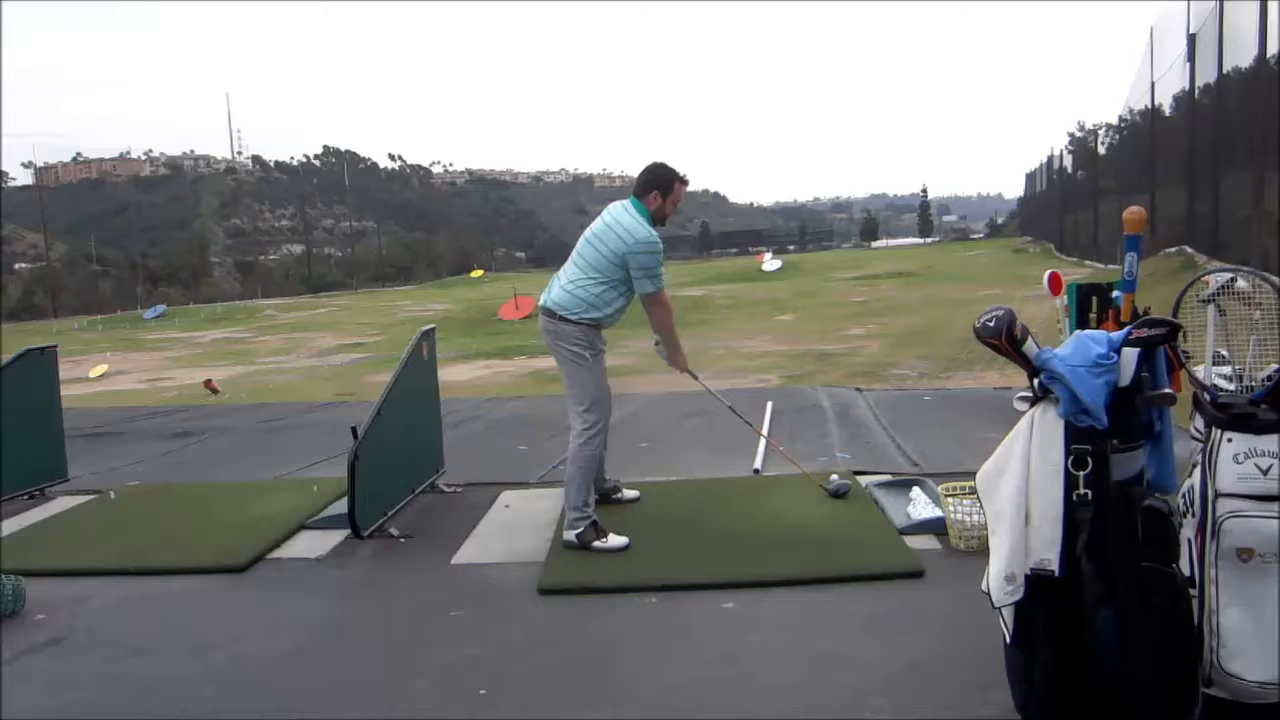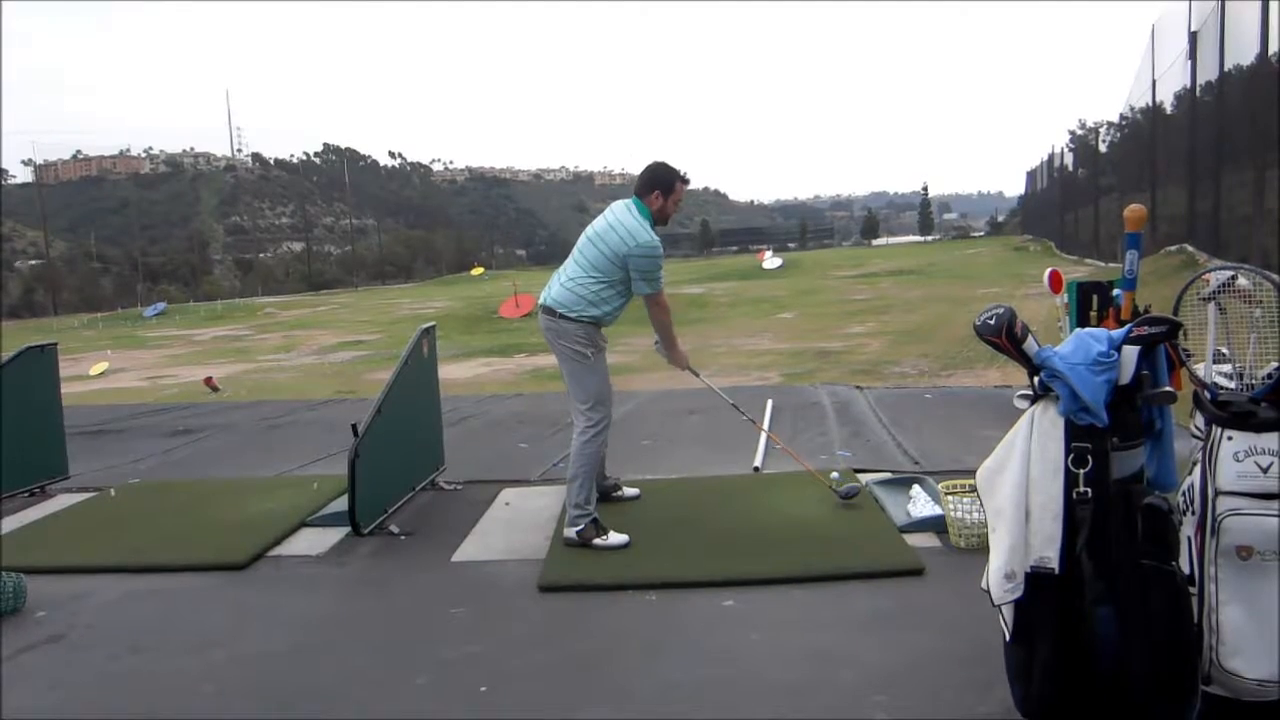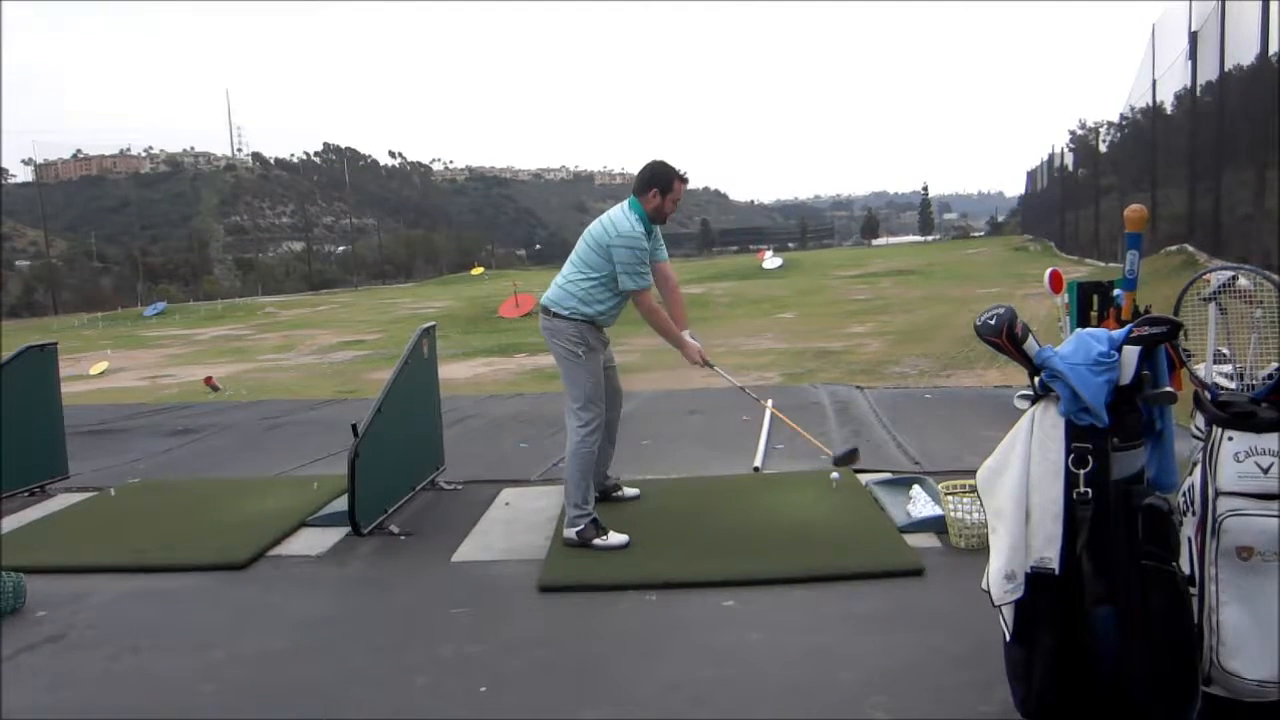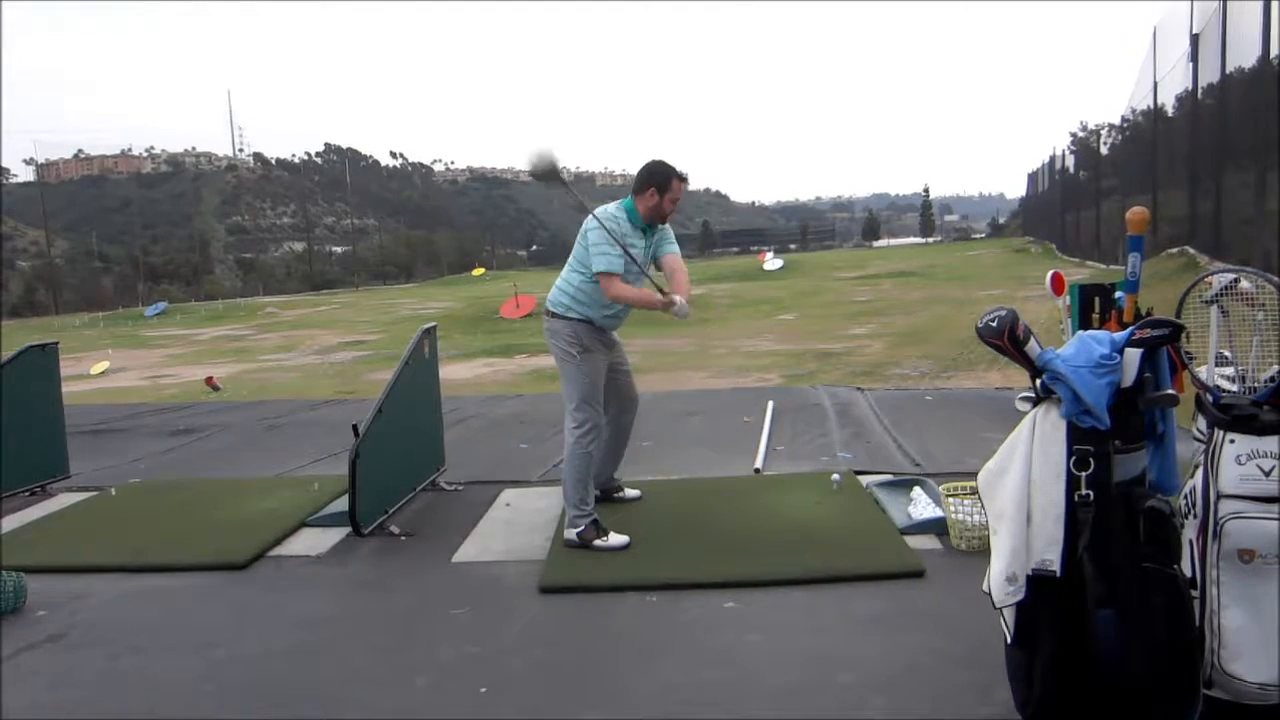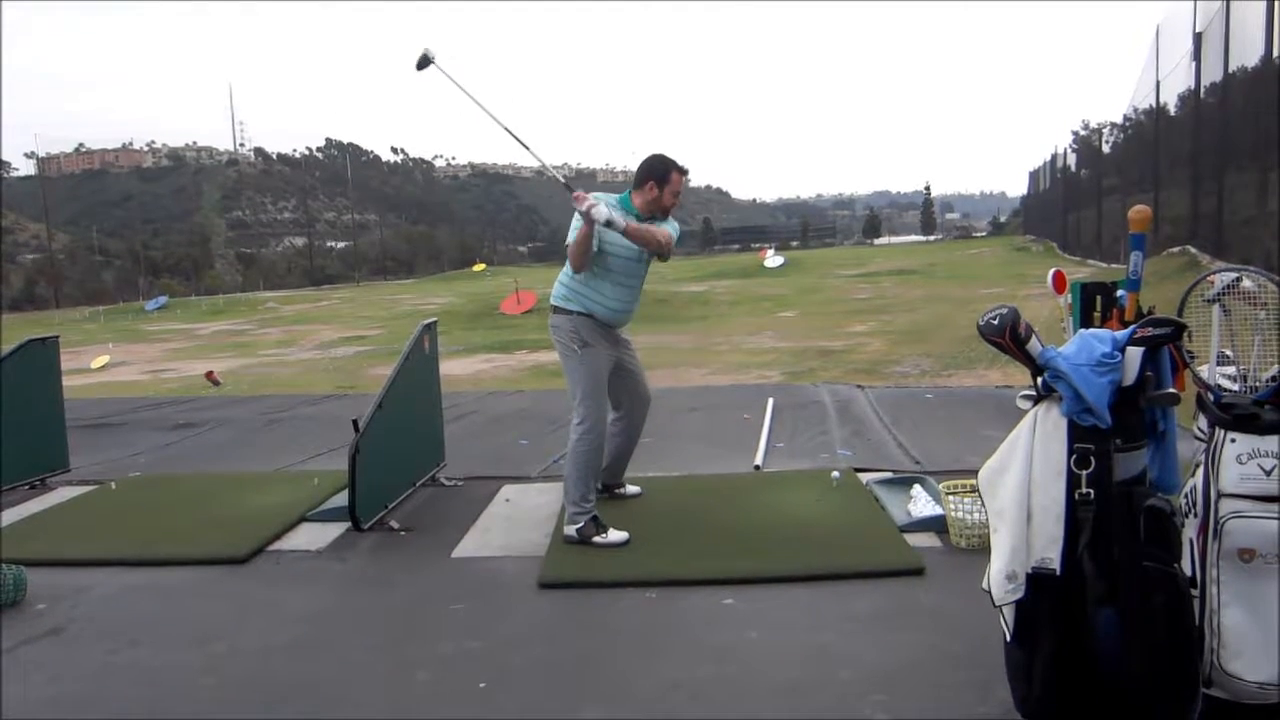
dt=0.7s
person 1, frame 1
left shoulder: (619, 211)
right shoulder: (643, 239)
left elbow: (650, 296)
right elbow: (657, 303)
left wrist: (662, 337)
right wrist: (675, 351)
left hip: (563, 316)
right hip: (573, 325)
left knee: (598, 407)
right knee: (589, 420)
left ankle: (597, 485)
right ankle: (578, 524)
person 1, frame 2
left shoulder: (622, 210)
right shoulder: (644, 241)
left elbow: (651, 296)
right elbow: (656, 304)
left wrist: (662, 338)
right wrist: (673, 350)
left hip: (562, 313)
right hip: (573, 324)
left knee: (597, 405)
right knee: (593, 418)
left ankle: (598, 482)
right ankle: (579, 522)
person 1, frame 3
left shoulder: (644, 224)
right shoulder: (627, 233)
left elbow: (667, 280)
right elbow: (645, 303)
left wrist: (686, 332)
right wrist: (683, 345)
left hip: (586, 323)
right hip: (570, 324)
left knee: (609, 403)
right knee: (587, 419)
left ankle: (598, 482)
right ankle: (579, 522)
person 1, frame 4
left shoulder: (659, 230)
right shoulder: (606, 221)
left elbow: (675, 268)
right elbow: (612, 289)
left wrist: (679, 299)
right wrist: (660, 302)
left hip: (600, 329)
right hip: (573, 326)
left knee: (623, 404)
right knee: (586, 420)
left ankle: (601, 483)
right ankle: (579, 523)
person 1, frame 5
left shoulder: (666, 225)
right shoulder: (598, 206)
left elbow: (657, 242)
right elbow: (577, 264)
left wrist: (615, 221)
right wrist: (587, 221)
left hip: (612, 329)
right hip: (577, 323)
left knee: (635, 402)
right knee: (591, 417)
left ankle: (607, 480)
right ankle: (579, 519)
